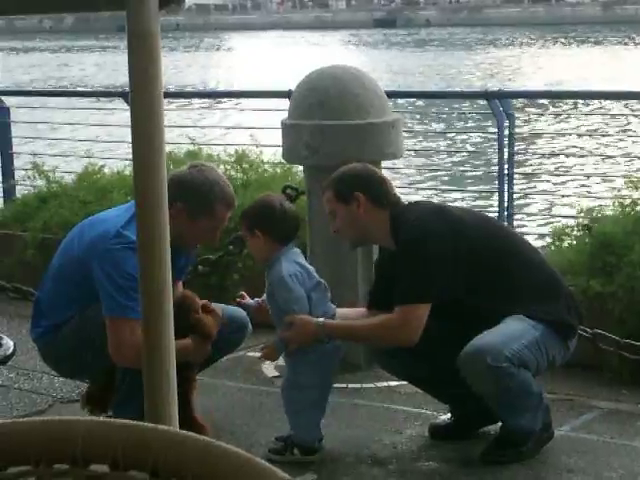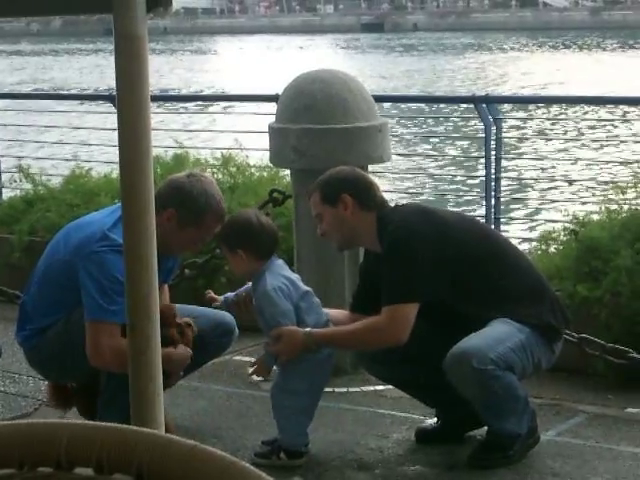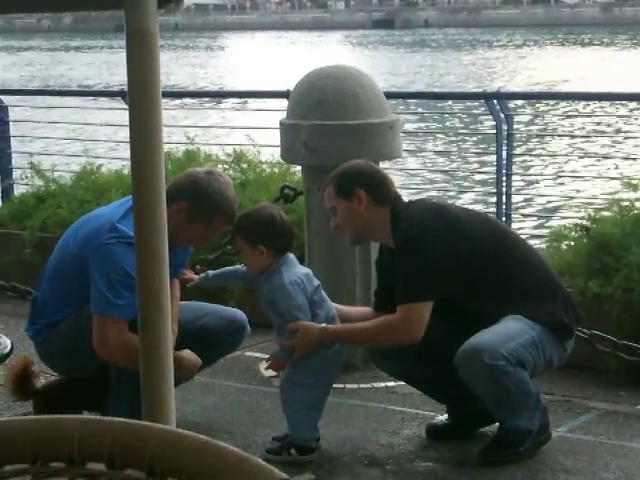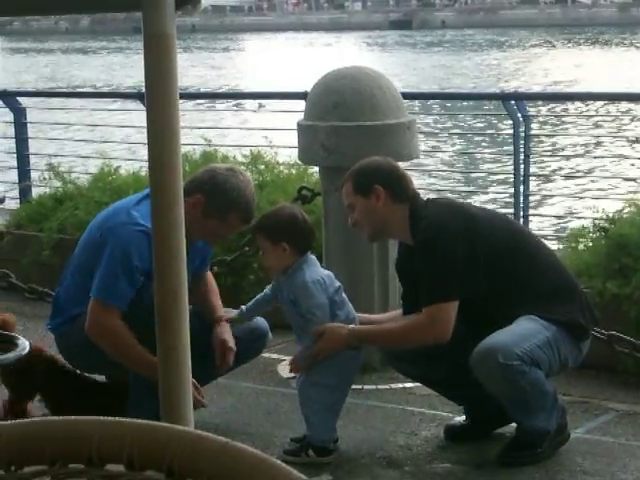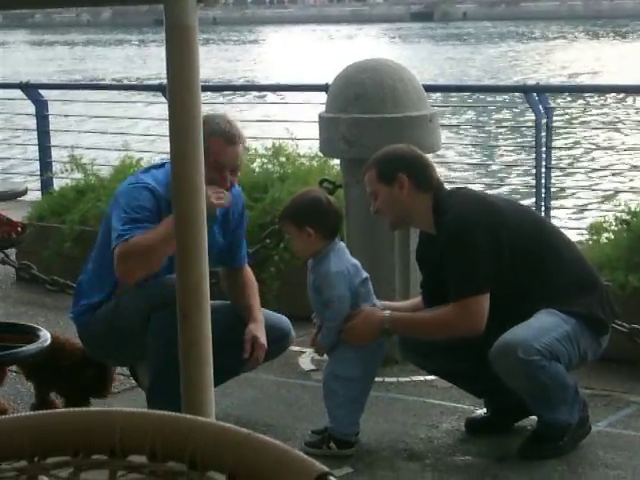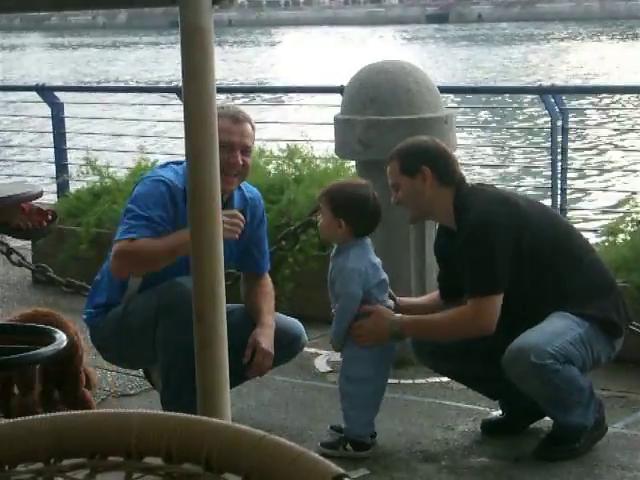
dt=0.7s
person 1, frame 1
left shoulder: (423, 230)
right shoulder: (397, 243)
left elbow: (406, 329)
right elbow: (376, 315)
left wrist: (321, 329)
right wrist: (309, 313)
left hip: (543, 320)
right hip: (486, 318)
left knee: (482, 357)
right knee: (387, 344)
left ankle: (530, 424)
right ankle: (474, 407)
person 1, frame 2
left shoulder: (408, 231)
right shoulder: (381, 247)
left elbow: (394, 329)
right elbow: (359, 318)
left wrist: (309, 339)
left hip: (529, 323)
left knee: (468, 359)
right knee: (372, 346)
left ankle: (517, 427)
right ankle: (460, 411)
person 1, frame 3
left shoulder: (422, 229)
right shoulder: (395, 244)
left elbow: (408, 327)
right elbow: (383, 316)
left wrist: (324, 334)
left hip: (541, 321)
right hip: (481, 320)
left knee: (479, 355)
right knee: (384, 344)
left ankle: (529, 423)
right ankle: (471, 407)
person 1, frame 4
left shoulder: (441, 227)
right shoulder: (413, 243)
left elbow: (436, 327)
right elbow: (416, 317)
left wrist: (352, 336)
right wrist: (352, 320)
left hip: (556, 321)
right hip: (495, 321)
left knee: (495, 356)
right knee: (398, 344)
left ankle: (547, 423)
right ankle: (488, 407)
person 1, frame 5
left shoulder: (466, 218)
right shoulder: (434, 233)
left elbow: (470, 318)
right elbow: (436, 305)
left wrist: (385, 322)
right wrist: (376, 309)
left hip: (576, 314)
right hip: (516, 313)
left knee: (514, 351)
right knee: (417, 340)
left ankle: (569, 416)
right ankle: (508, 400)
person 1, frame 6
left shoulder: (488, 216)
right shoulder: (451, 229)
left elbow: (482, 319)
right elbow: (451, 299)
left wrist: (396, 325)
right wrist: (395, 306)
left hip: (589, 317)
right hip: (530, 314)
left knee: (527, 356)
right knee: (430, 343)
left ankle: (584, 417)
right ankle: (523, 403)
person 2, frame 1
left shoulder: (179, 231)
right shoulder: (123, 246)
left elbow: (173, 285)
right elbow: (125, 350)
right wrist: (189, 348)
left hip: (121, 320)
left knee: (235, 324)
right ankle: (129, 419)
person 2, frame 2
left shoulder: (162, 232)
right shoulder: (109, 250)
left elbow: (159, 286)
right elbow: (103, 352)
right wrist: (169, 358)
left hip: (108, 322)
left knee: (221, 328)
left ankle: (128, 394)
right ankle: (116, 422)
person 2, frame 3
left shoulder: (173, 224)
right shoulder: (119, 242)
left elbow: (171, 280)
right elbow: (109, 344)
left wrist: (170, 334)
right wrist: (176, 363)
left hip: (127, 321)
left knee: (232, 325)
left ankle: (136, 388)
right ankle: (126, 419)
person 2, frame 4
left shoulder: (197, 220)
right shoulder: (134, 230)
left elbow: (199, 277)
right elbow: (99, 323)
left wrist: (221, 323)
left hip: (148, 325)
left knee: (253, 334)
left ankle: (159, 391)
right ankle: (145, 419)
person 2, frame 5
left shoulder: (232, 199)
right shoulder: (144, 191)
left elbow: (237, 269)
right elbow: (127, 268)
left wrist: (255, 322)
left hip: (170, 317)
right hip: (104, 322)
left knee: (277, 331)
right knee: (175, 288)
left ankle: (179, 383)
right ankle: (166, 411)
person 2, frame 6
left shoulder: (250, 201)
right shoulder: (161, 187)
left elbow: (257, 277)
right elbow: (121, 262)
left wrist: (264, 328)
left hip: (187, 321)
right hip: (118, 324)
left knee: (290, 335)
right knee: (184, 291)
left ankle: (196, 389)
right ankle: (180, 415)
person 3, frame 1
left shoulder: (284, 273)
right shoulder: (287, 260)
left wrist: (278, 346)
right wrist: (254, 304)
left hip: (314, 345)
right hip: (316, 342)
left knee: (299, 391)
right knee: (299, 391)
left ankle: (306, 445)
right ankle: (306, 435)
person 3, frame 2
left shoulder: (271, 288)
right shoulder: (269, 271)
right elbow: (251, 289)
left wrist: (268, 360)
right wrist: (225, 300)
left hip: (310, 350)
left knee: (287, 395)
right knee: (289, 394)
left ankle: (292, 449)
right ankle: (292, 438)
person 3, frame 3
left shoulder: (285, 283)
right shoulder: (270, 270)
right elbow: (238, 275)
left wrist: (283, 355)
right wrist: (202, 279)
left hip: (320, 345)
left knee: (296, 390)
right knee: (294, 388)
left ankle: (303, 445)
right ankle: (304, 434)
person 3, frame 4
left shoulder: (306, 281)
right shoulder: (289, 274)
left elbow: (321, 323)
right elbow: (272, 295)
left wrist: (304, 355)
right wrist: (243, 314)
left knee: (315, 389)
right knee: (311, 388)
left ankle: (321, 445)
right ankle: (321, 435)
person 3, frame 5
left shoulder: (332, 270)
right shoulder: (326, 257)
left elbow: (339, 311)
left wrist: (324, 342)
right wrist: (320, 329)
left knee: (339, 382)
right knee: (339, 381)
left ankle: (342, 438)
right ankle: (343, 427)
person 3, frame 6
left shoulder: (350, 263)
right shoulder: (355, 249)
left elbow: (348, 305)
left wrist: (336, 337)
right wrist: (340, 334)
left knee: (355, 385)
right knee: (362, 385)
left ankle: (356, 439)
right ankle: (361, 428)
